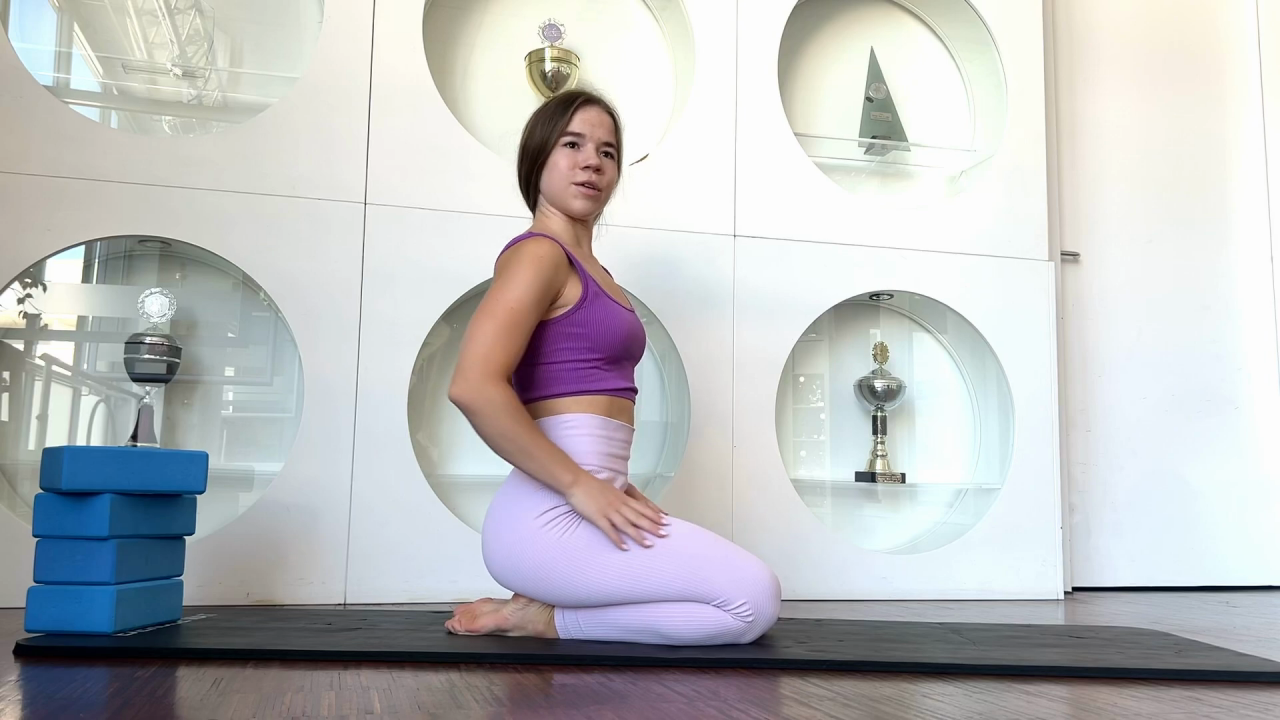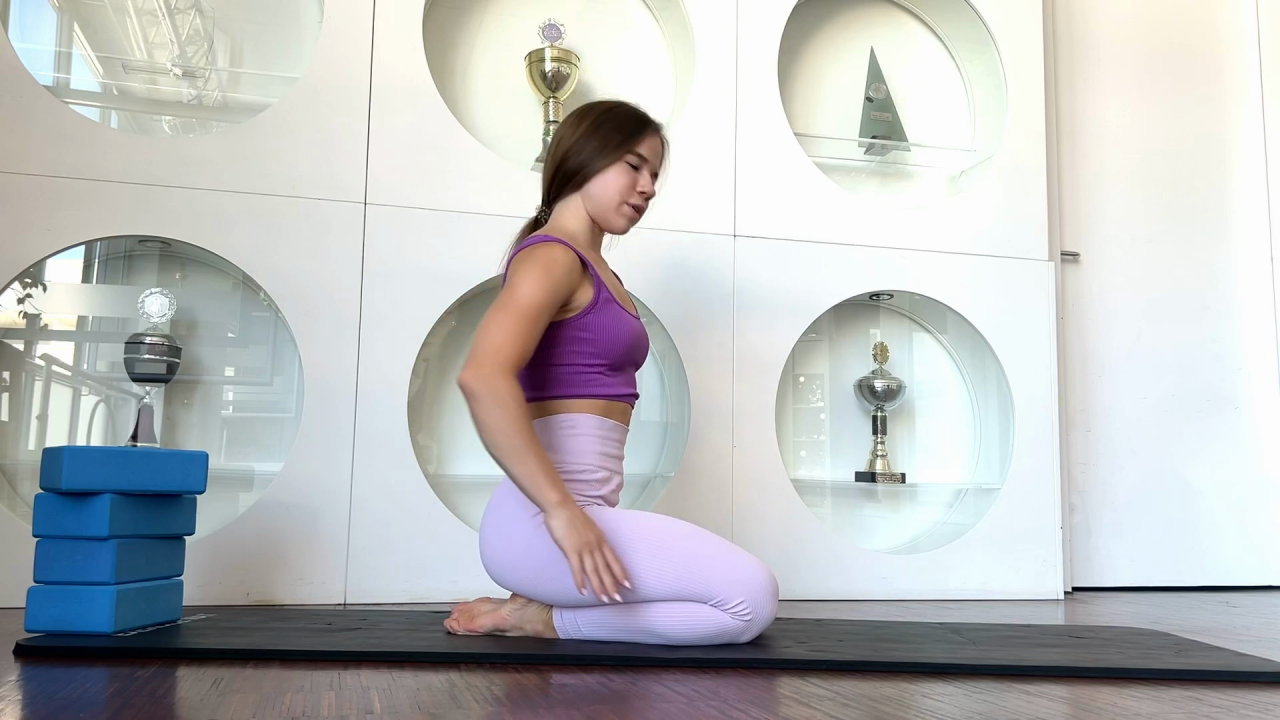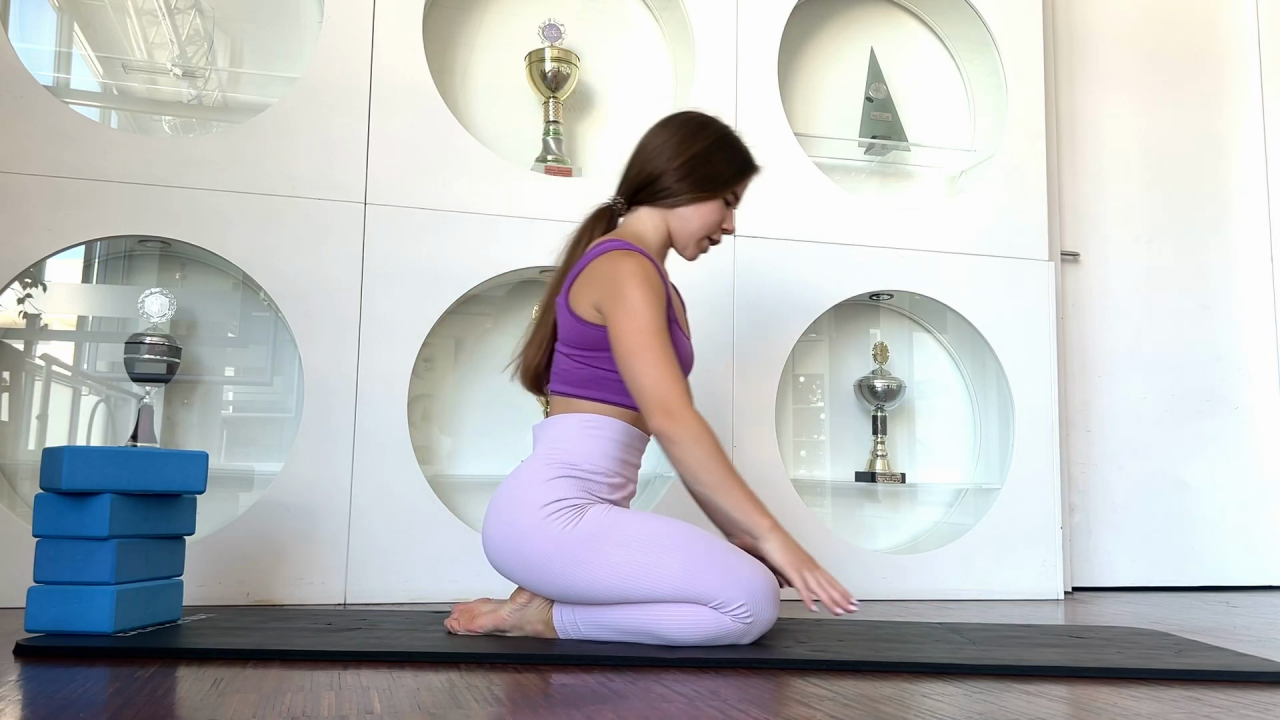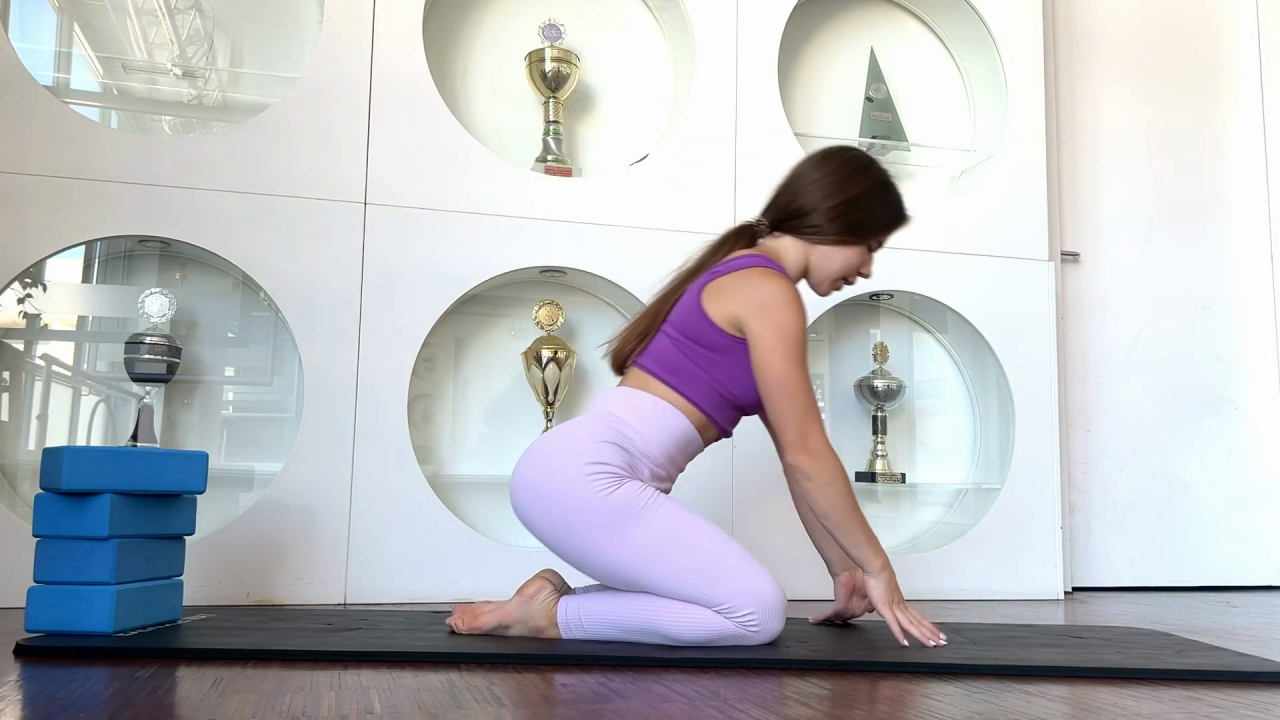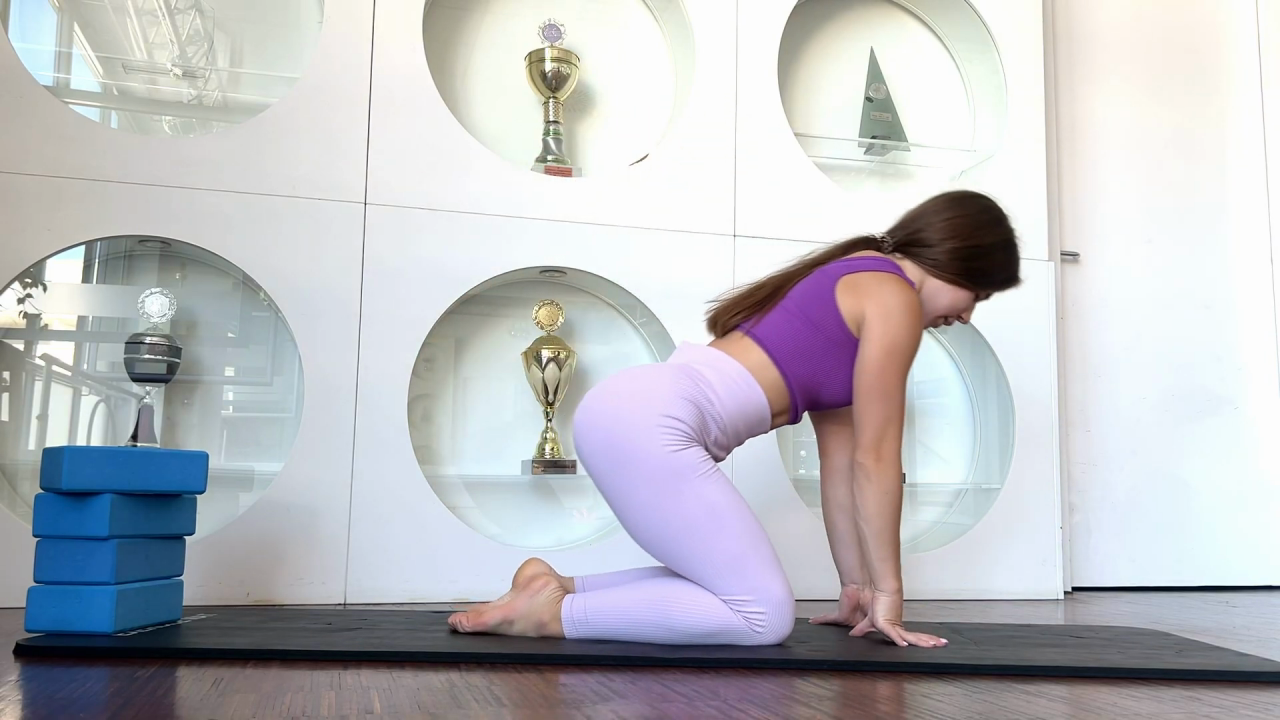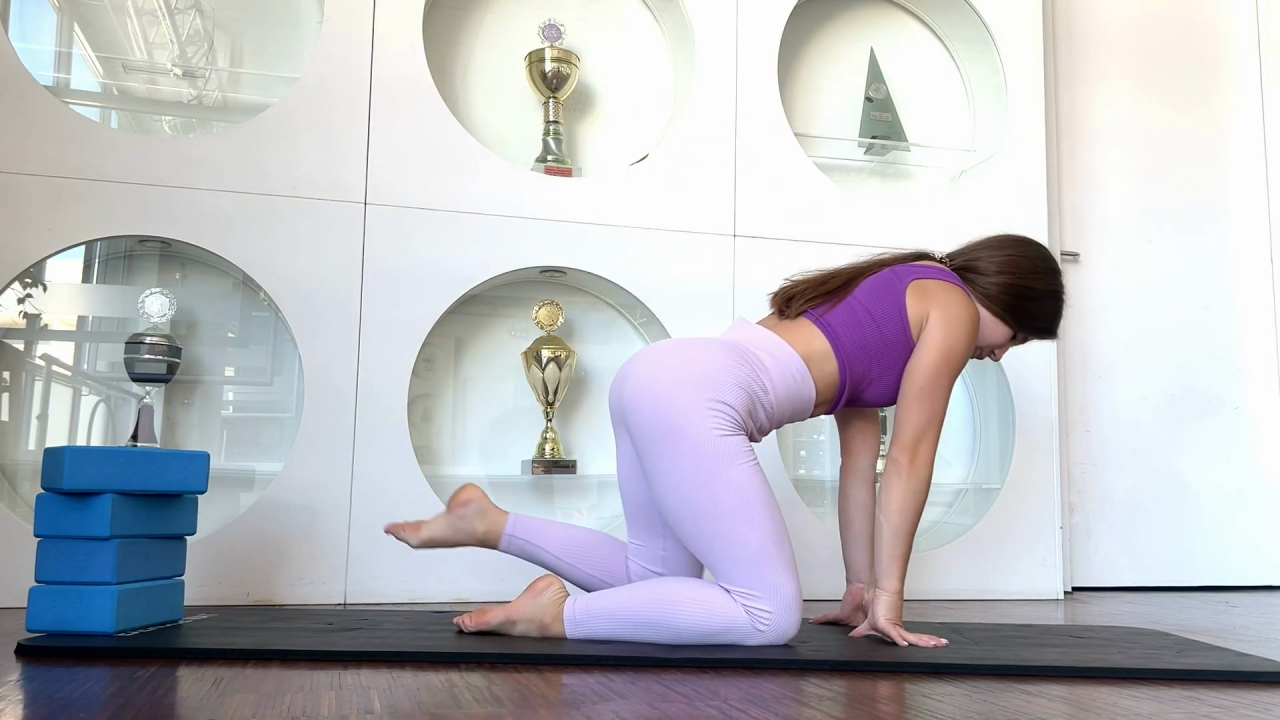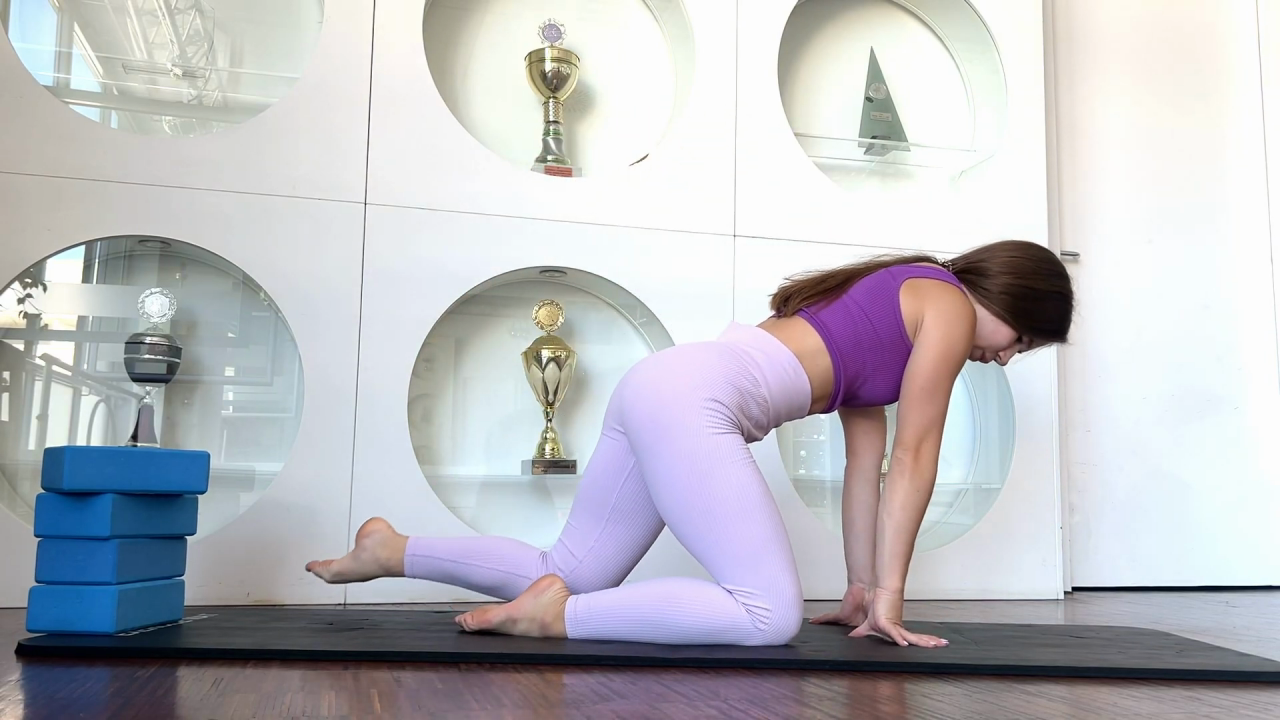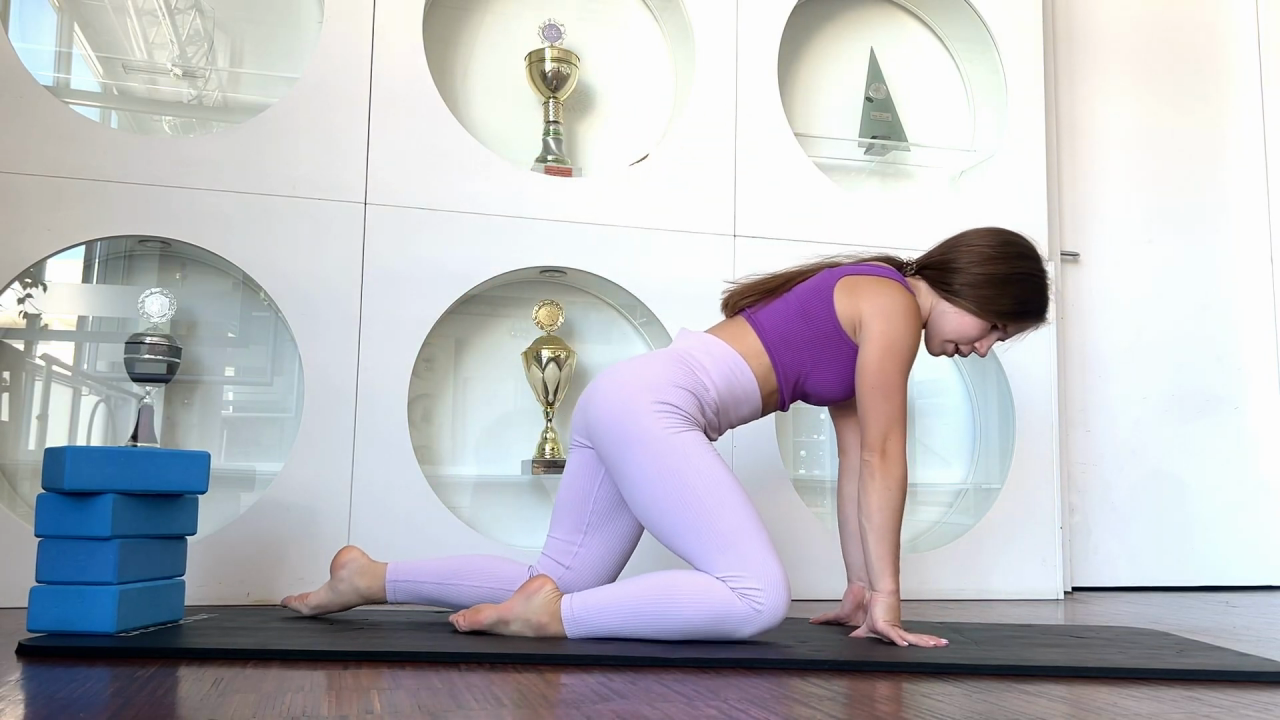
dt=0.3s
person 1, frame 1
left shoulder: (584, 268)
right shoulder: (538, 254)
right elbow: (473, 386)
left wrist: (617, 491)
right wrist: (577, 487)
left hip: (581, 512)
right hip: (549, 519)
left knee: (744, 587)
right knee: (752, 601)
left ankle: (549, 603)
right ankle: (546, 619)
person 1, frame 2
left shoulder: (594, 272)
right shoulder: (550, 258)
right elbow: (483, 377)
right wrist: (559, 506)
left hip: (577, 513)
right hip: (545, 524)
right knee: (751, 597)
left ankle: (550, 599)
right ankle: (547, 616)
person 1, frame 3
left shoulder: (635, 272)
right shoulder: (624, 272)
left elbow: (680, 424)
right elbow: (671, 421)
left wrist: (737, 534)
right wrist: (776, 539)
left hip: (567, 512)
right hip: (550, 514)
left knee: (737, 577)
right knee: (748, 603)
left ankle: (549, 598)
right ankle: (544, 617)
person 1, frame 4
left shoulder: (739, 279)
right shoulder: (768, 296)
left elbow: (797, 455)
right elbow: (805, 455)
left wrist: (843, 570)
right wrist: (877, 571)
left hip: (589, 482)
right hip: (581, 481)
left knee: (730, 595)
right knee: (756, 611)
left ankle: (558, 598)
right ankle: (552, 615)
person 1, frame 5
left shoulder: (845, 286)
right shoulder: (894, 299)
left elbow: (839, 459)
right elbow: (875, 461)
left wrist: (855, 585)
right wrist: (883, 593)
left hip: (626, 408)
right hip: (647, 424)
left knee: (718, 581)
right knee: (763, 616)
left ankle: (556, 582)
right ankle: (552, 612)
person 1, frame 6
left shoulder: (888, 297)
right shoulder: (952, 307)
left elbow: (858, 461)
right elbow: (908, 462)
left wrist: (860, 588)
right wrist: (885, 595)
left hip: (655, 376)
right hip: (691, 399)
left knee: (662, 577)
right knee: (771, 616)
left ankle: (487, 521)
right ankle: (557, 614)
person 1, frame 7
left shoulder: (889, 311)
right shoulder: (947, 305)
left elbow: (865, 461)
right elbow: (914, 459)
left wrist: (862, 588)
right wrist: (886, 594)
left hip: (658, 387)
right hip: (690, 403)
left knee: (569, 575)
right knee: (769, 616)
left ankle: (392, 549)
right ankle: (552, 612)
person 1, frame 8
left shoulder: (863, 305)
right shoulder: (893, 303)
left elbow: (854, 459)
right elbow: (882, 459)
left wrist: (859, 588)
right wrist: (884, 595)
left hip: (623, 401)
right hip: (650, 405)
left knee: (560, 588)
right knee: (757, 601)
left ankle: (370, 579)
right ankle: (547, 612)
